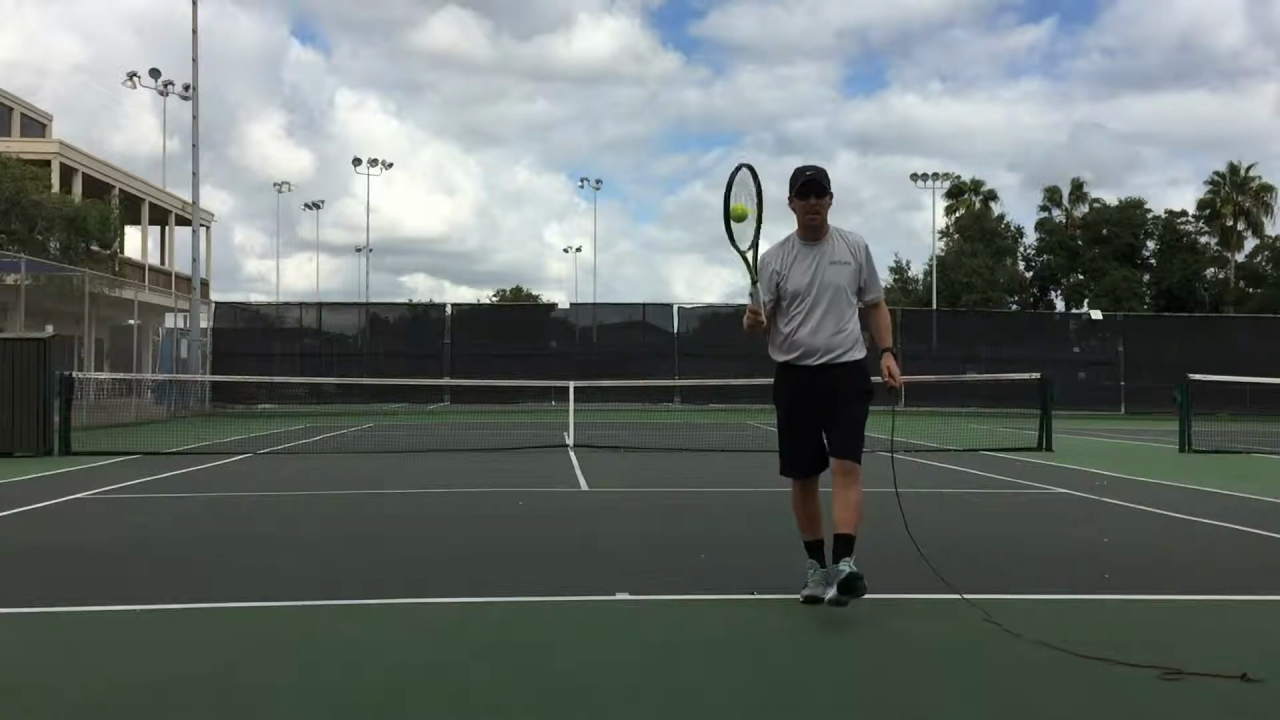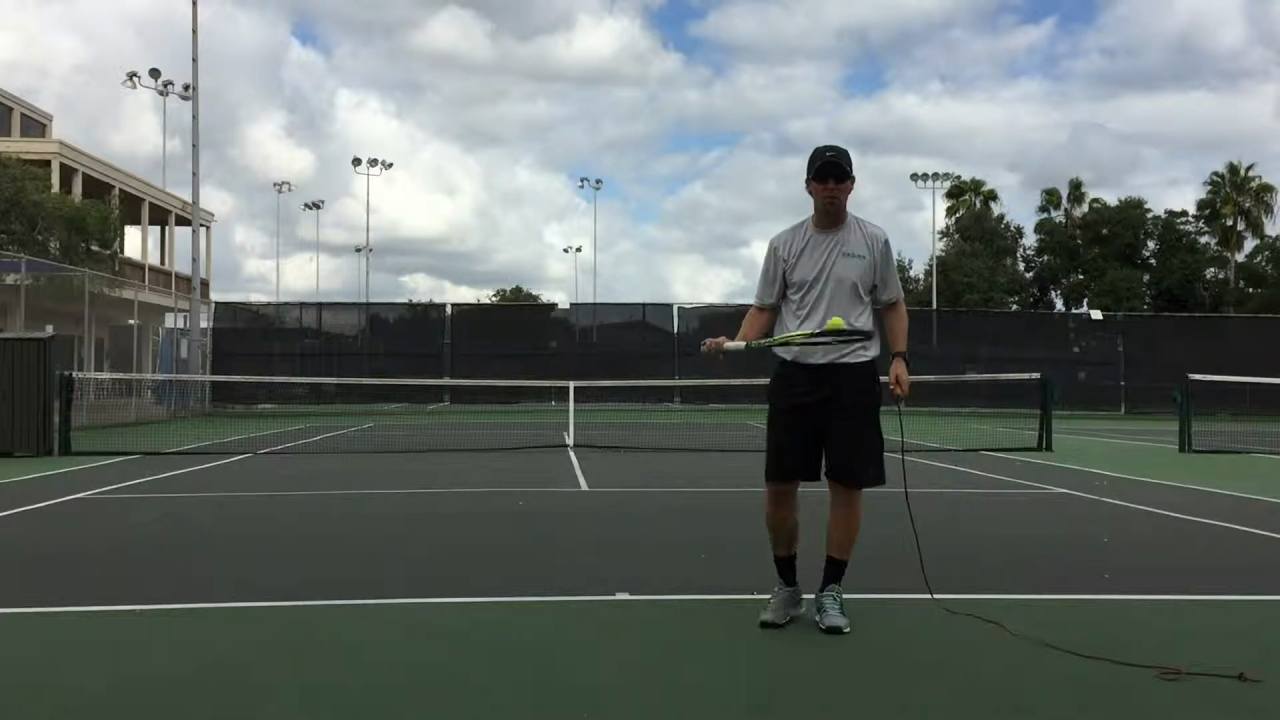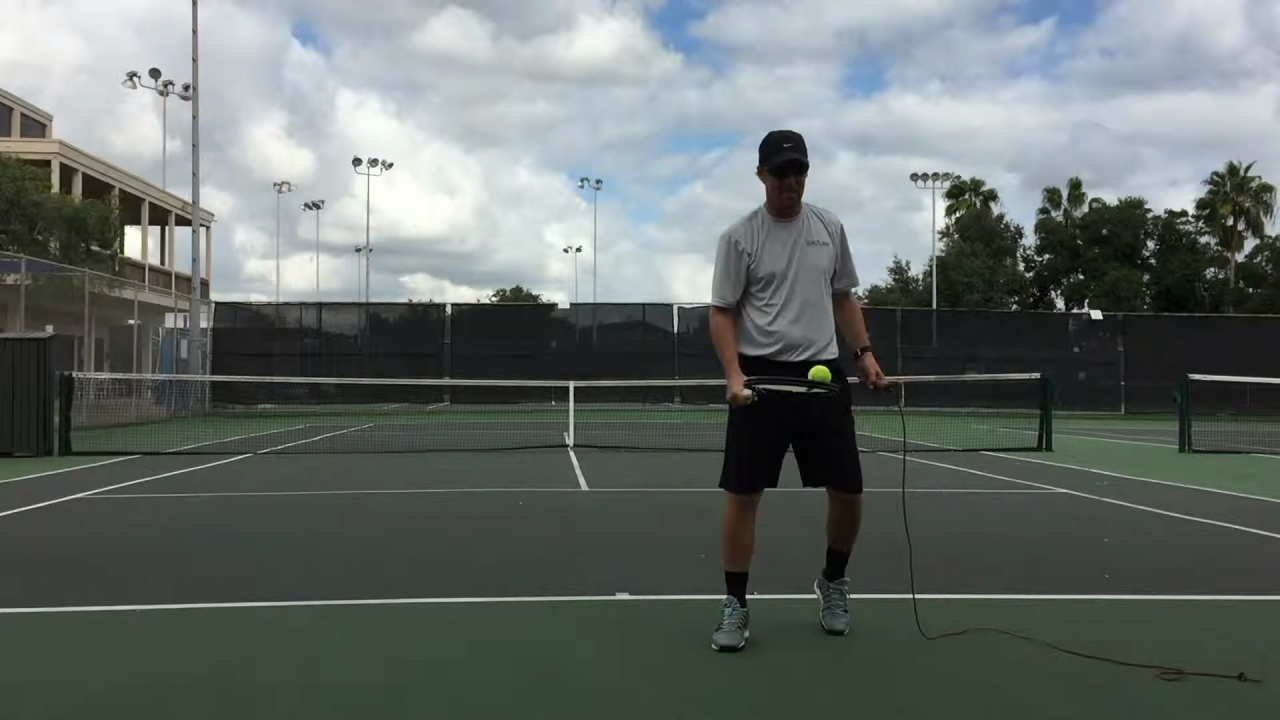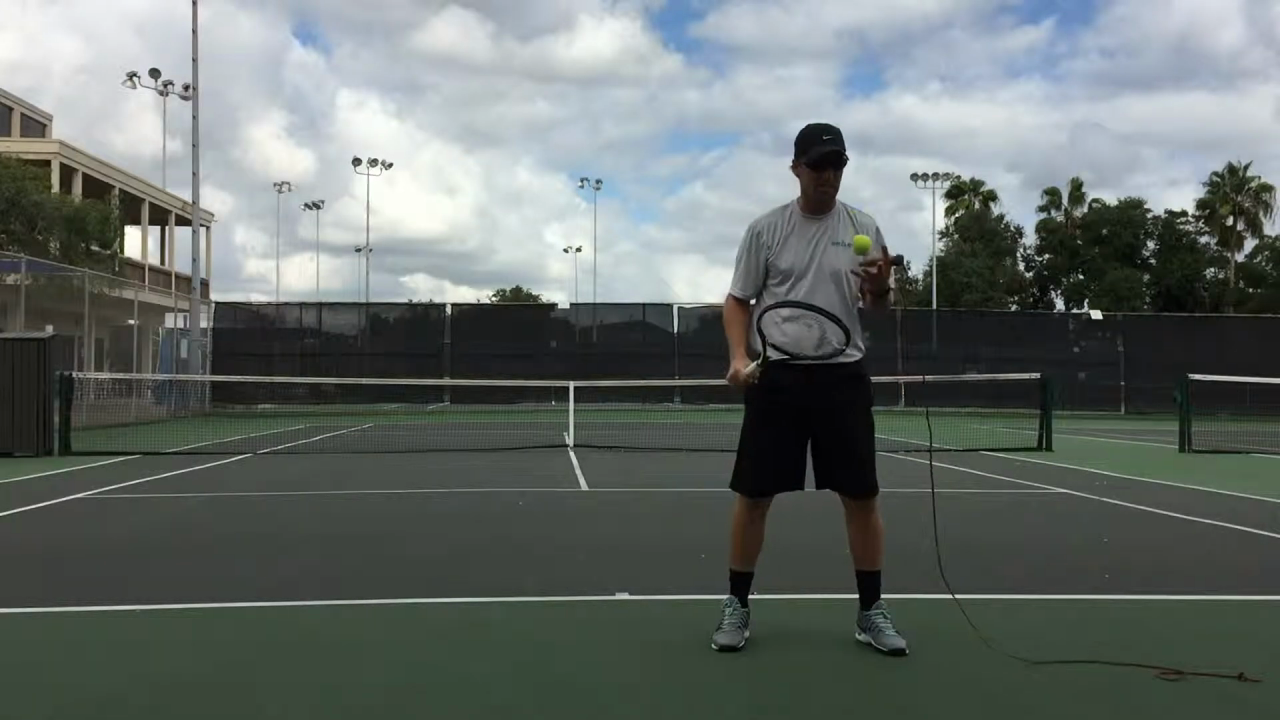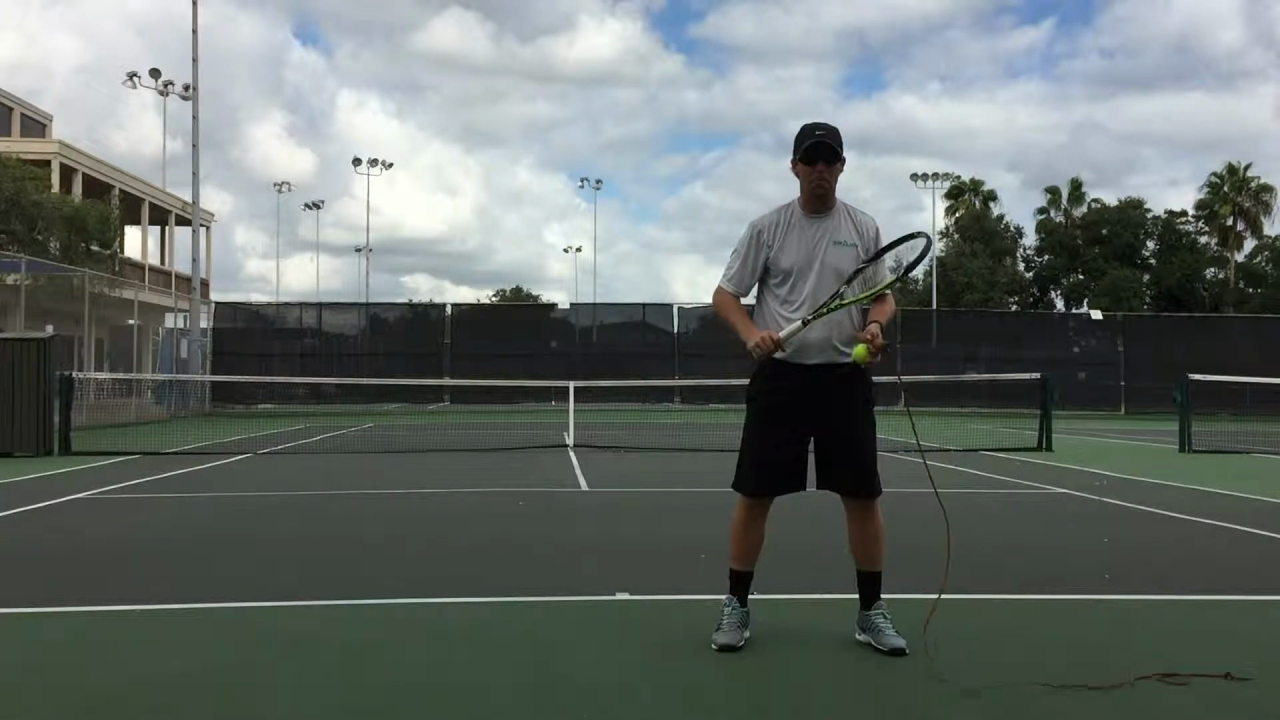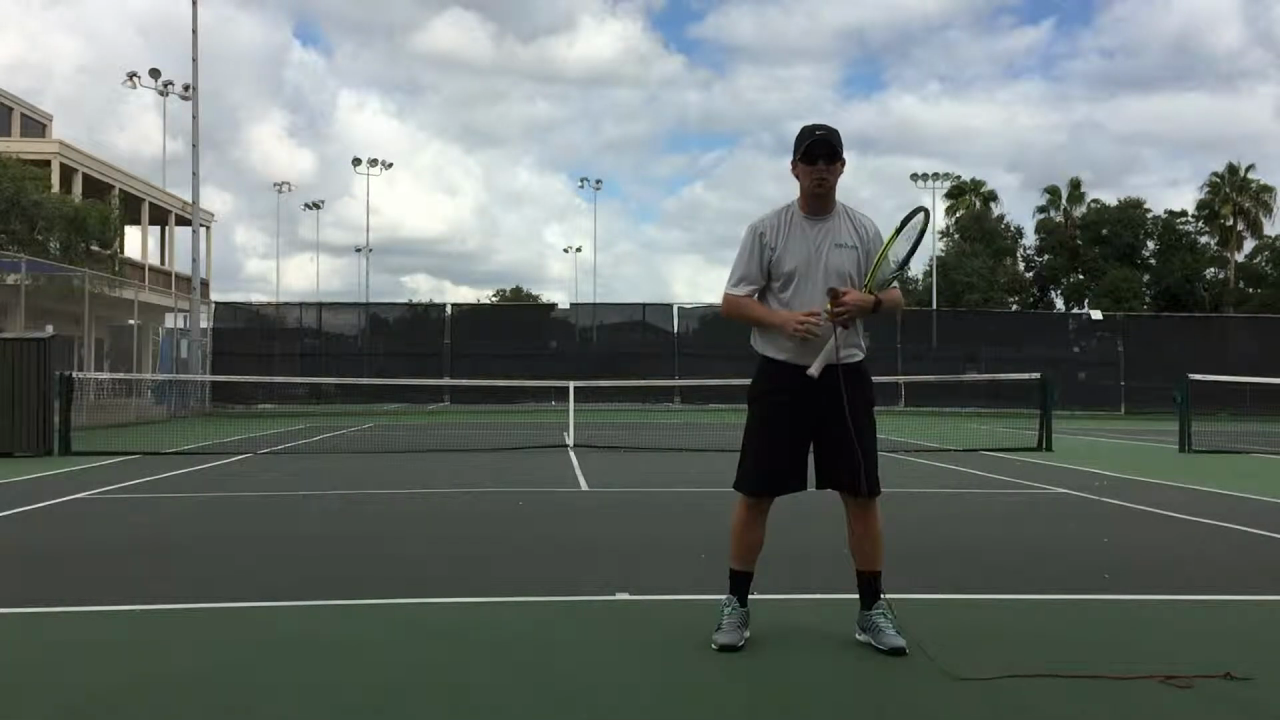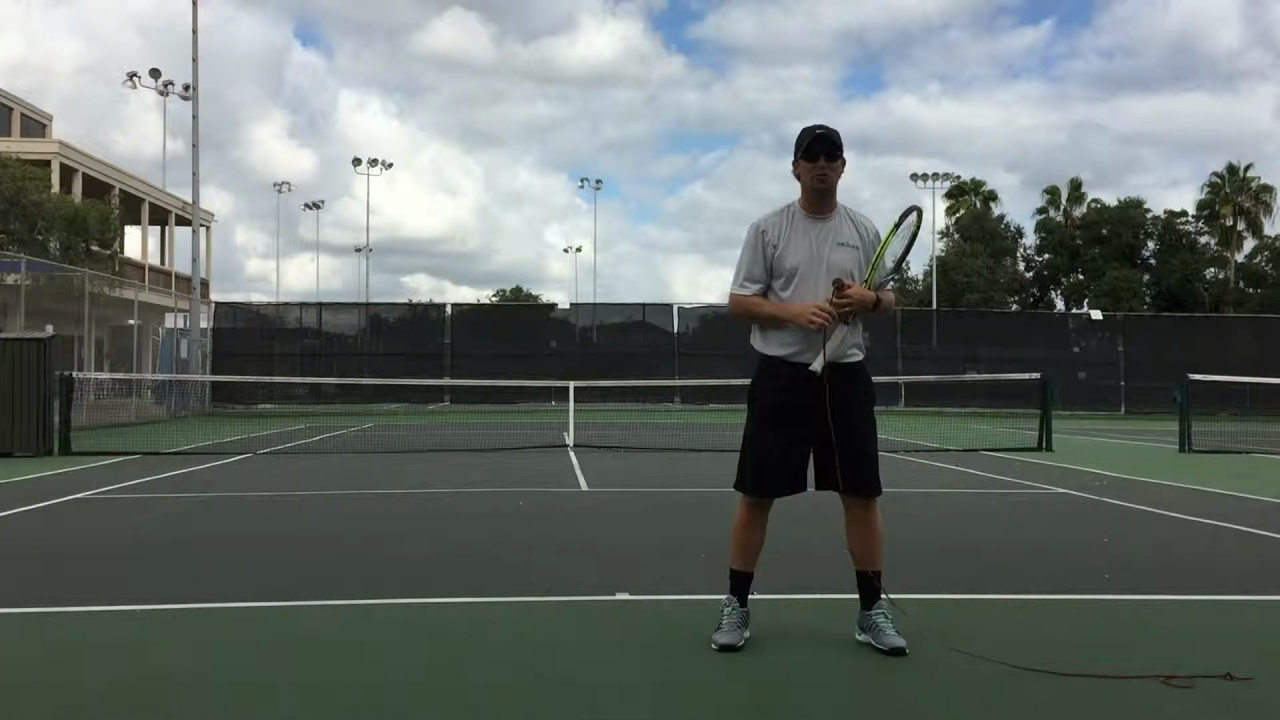
dt=0.7s
person 1, frame 1
left shoulder: (855, 248)
right shoulder: (773, 258)
left elbow: (875, 304)
right elbow: (759, 320)
left wrist: (887, 352)
right wrist: (754, 321)
left hip: (847, 372)
right hip: (795, 376)
left knee: (846, 467)
right knee: (803, 476)
left ankle: (844, 565)
right ankle: (817, 565)
person 1, frame 2
left shoulder: (874, 241)
right shoulder: (784, 244)
left elbow: (893, 305)
right elbow: (763, 310)
left wrist: (899, 357)
right wrist: (735, 342)
left hip: (853, 377)
right hip: (794, 376)
left knee: (847, 487)
right knee: (780, 486)
left ankle: (830, 592)
right ankle: (787, 586)
person 1, frame 3
left shoulder: (830, 227)
right shoulder: (739, 237)
right elbow: (722, 311)
left wrist: (864, 352)
right wrist: (733, 373)
left hip: (822, 374)
right hip: (761, 377)
left knee: (847, 490)
right knee: (742, 492)
left ankle: (833, 581)
right ankle: (735, 605)
person 1, frame 4
left shoulder: (863, 227)
right shoulder: (765, 228)
left elbow: (881, 309)
right elbow: (737, 300)
left wrist: (878, 284)
right wrist: (739, 355)
left hip: (842, 377)
right hip: (775, 377)
left knee: (861, 495)
right knee: (753, 494)
left ankle: (871, 611)
right ankle: (736, 605)
person 1, frame 5
left shoulder: (864, 227)
right shoulder: (766, 227)
left elbow: (883, 296)
right elbow: (725, 293)
left wrist: (876, 325)
right wrist: (751, 332)
left hip: (845, 377)
right hip: (780, 376)
left knee: (863, 495)
right knee: (754, 494)
left ankle: (871, 610)
right ankle: (737, 604)
person 1, frame 6
left shoulder: (863, 229)
right shoulder: (766, 229)
left elbow: (894, 297)
right elbow: (733, 302)
left wrist: (868, 301)
right wrist: (785, 318)
left hip: (845, 376)
right hip: (780, 376)
left knee: (862, 494)
right knee: (755, 493)
left ankle: (872, 610)
right ankle: (736, 605)
person 1, frame 7
left shoulder: (863, 230)
right shoulder: (767, 228)
left elbow: (888, 298)
right elbow: (738, 301)
left wrist: (868, 298)
right wrist: (794, 311)
left hip: (846, 375)
right hip: (781, 375)
left knee: (862, 495)
right knee: (756, 493)
left ankle: (871, 610)
right ankle: (736, 605)
